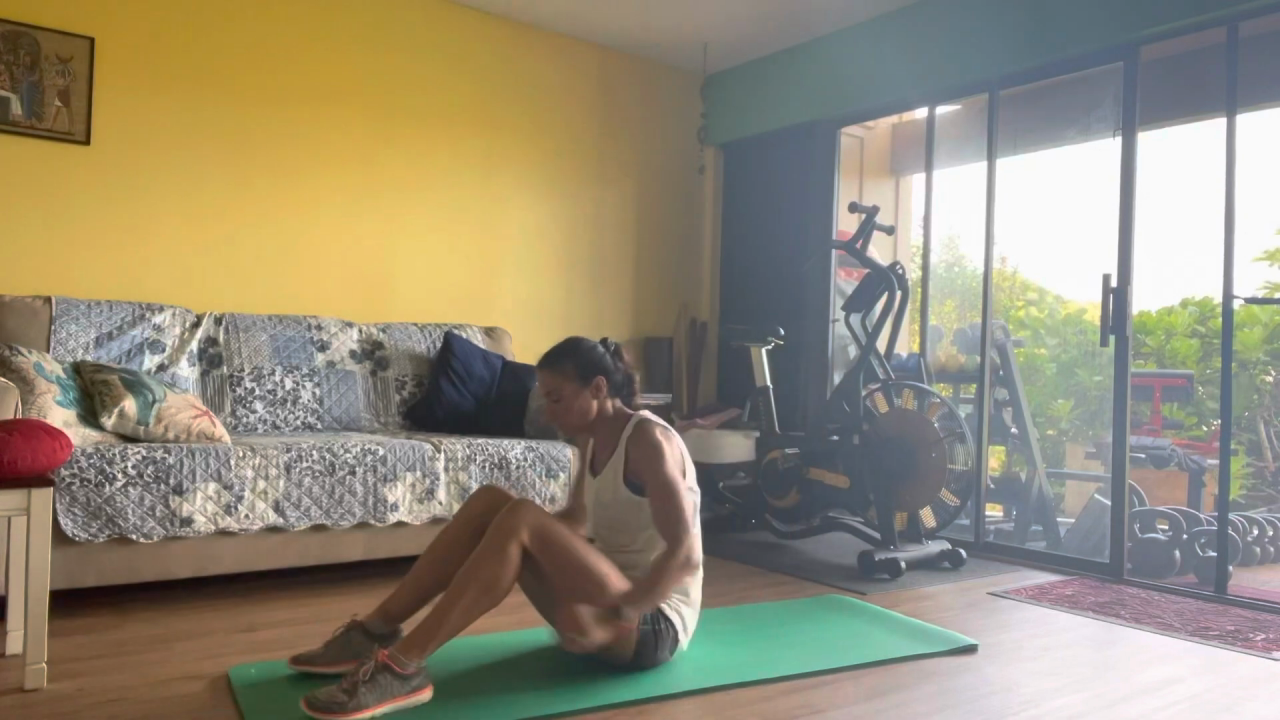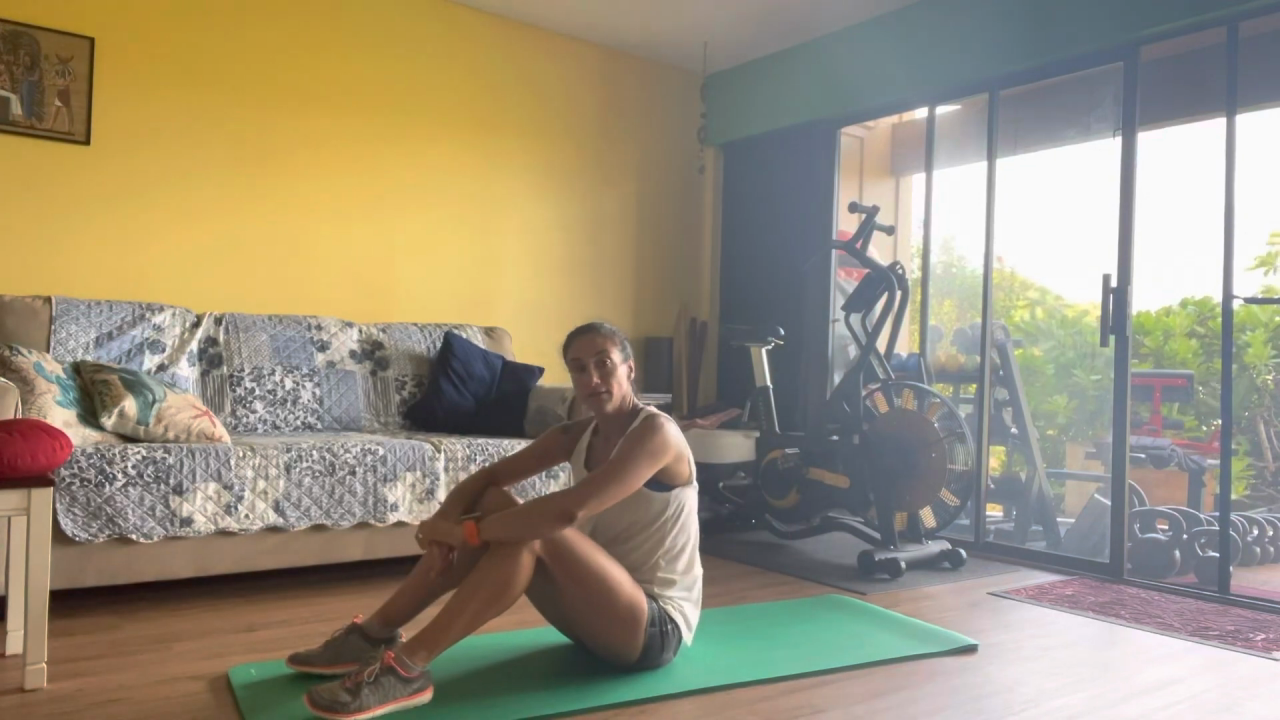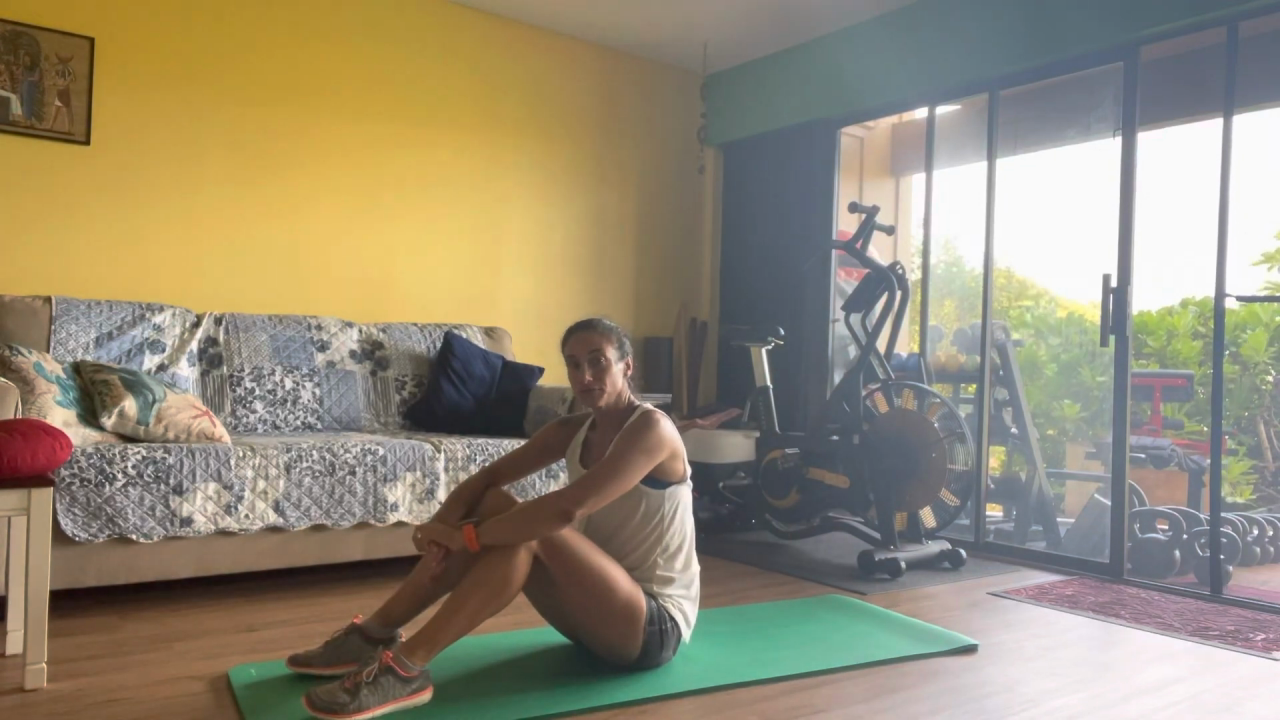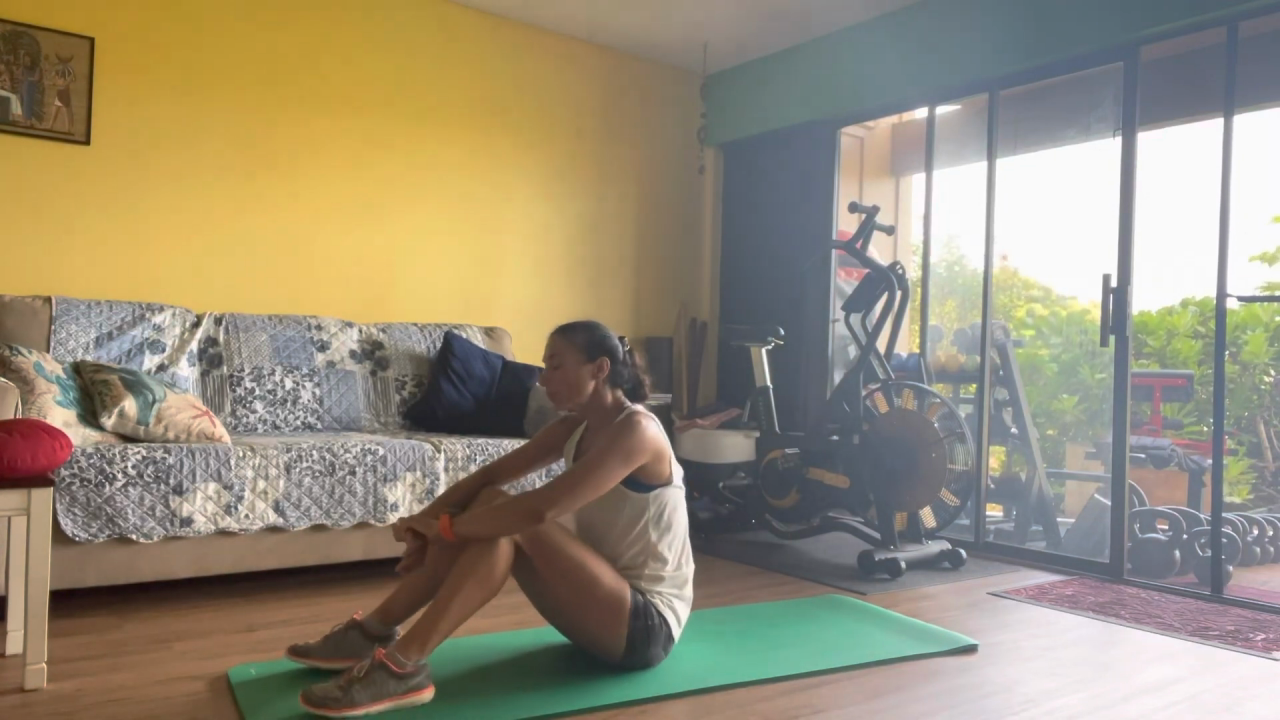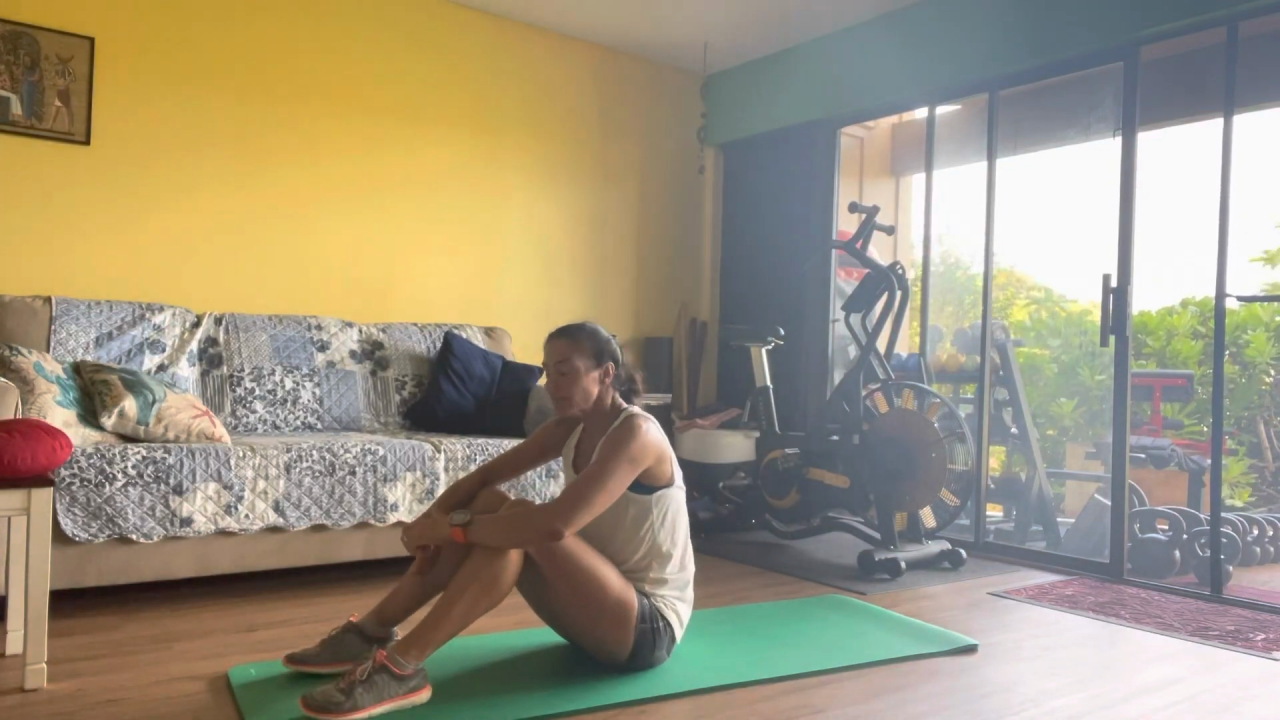
dt=1s
person 1, frame 1
left shoulder: (649, 439)
right shoulder: (595, 438)
left elbow: (682, 553)
right elbow: (572, 518)
left wrist: (609, 619)
left hip: (643, 627)
right hip: (603, 598)
left knee: (523, 518)
right knee: (491, 499)
left ankle: (403, 668)
right ankle: (375, 632)
person 1, frame 2
left shoulder: (656, 432)
right shoulder: (577, 436)
left elbow: (569, 511)
right elbow: (483, 478)
left wrist: (466, 530)
right wrist: (445, 523)
left hip: (656, 626)
right hip: (600, 609)
left knee: (534, 531)
right knee: (492, 503)
left ankle: (407, 668)
right ankle: (374, 634)
person 1, frame 3
left shoulder: (651, 428)
right shoulder: (573, 431)
left elbow: (568, 509)
right elbow: (485, 478)
left wrist: (466, 535)
right wrist: (442, 526)
left hip: (654, 625)
right hip: (597, 609)
left knee: (529, 530)
right knee: (491, 505)
left ankle: (406, 668)
right ankle: (374, 634)
person 1, frame 4
left shoulder: (636, 429)
right shoulder: (574, 428)
left elbow: (541, 508)
right elbow: (486, 476)
left wrist: (444, 525)
right wrist: (426, 521)
left hip: (645, 624)
right hip: (600, 608)
left knee: (513, 522)
right knee: (488, 506)
left ankle: (402, 666)
right ankle: (374, 631)
person 1, frame 5
left shoulder: (636, 432)
right shoulder: (570, 429)
left elbow: (556, 525)
right elbow: (482, 476)
left wrist: (452, 527)
right wrist: (429, 523)
left hip: (648, 626)
right hip: (596, 608)
left knee: (521, 518)
right knee: (487, 503)
left ankle: (401, 667)
right ankle: (371, 633)
